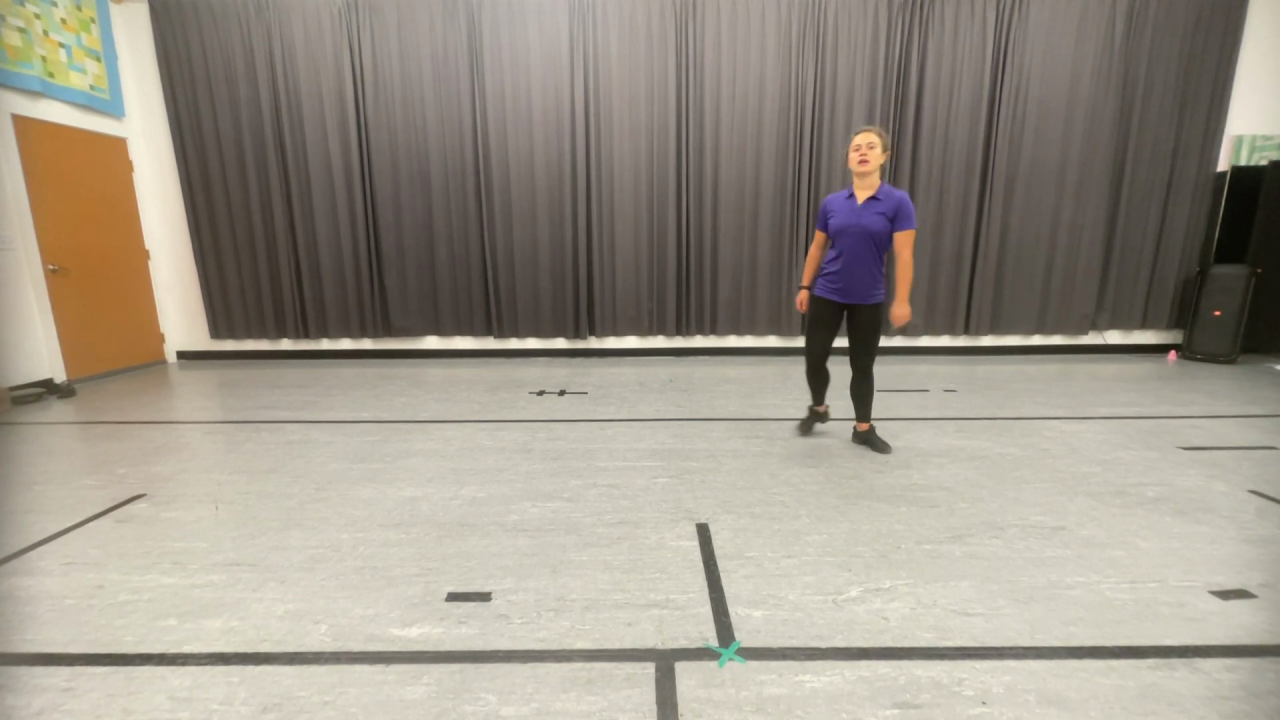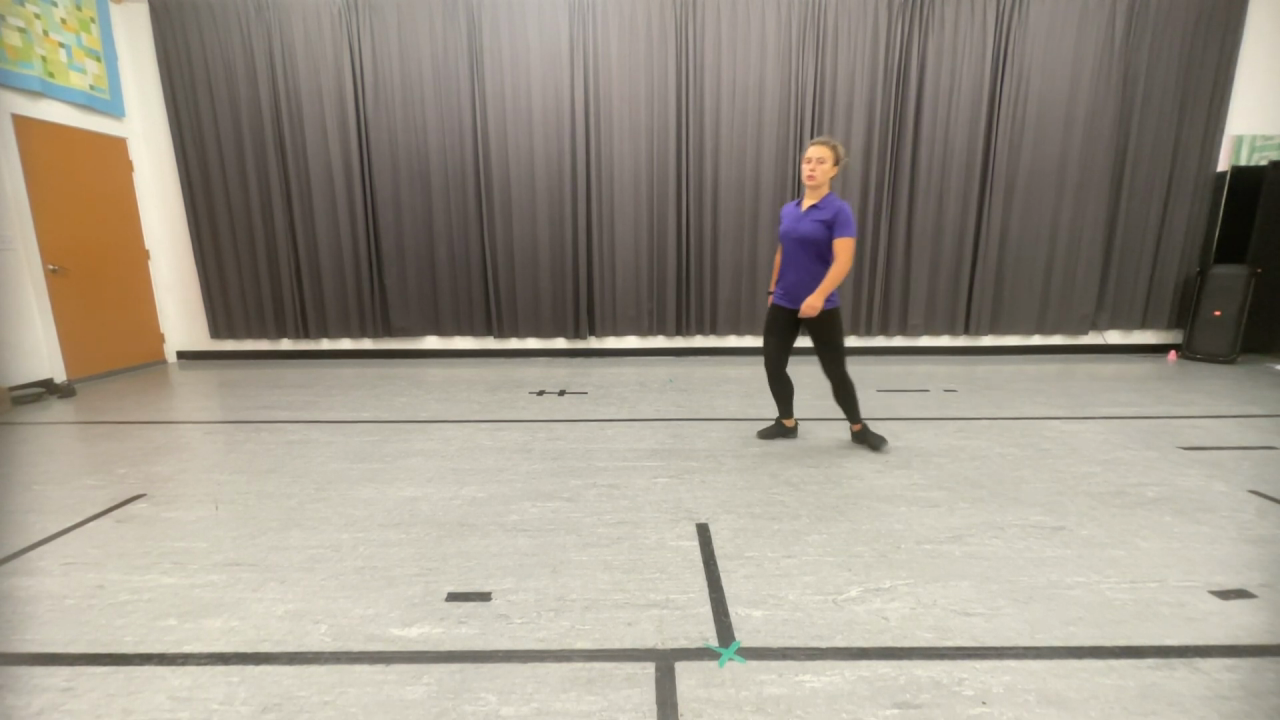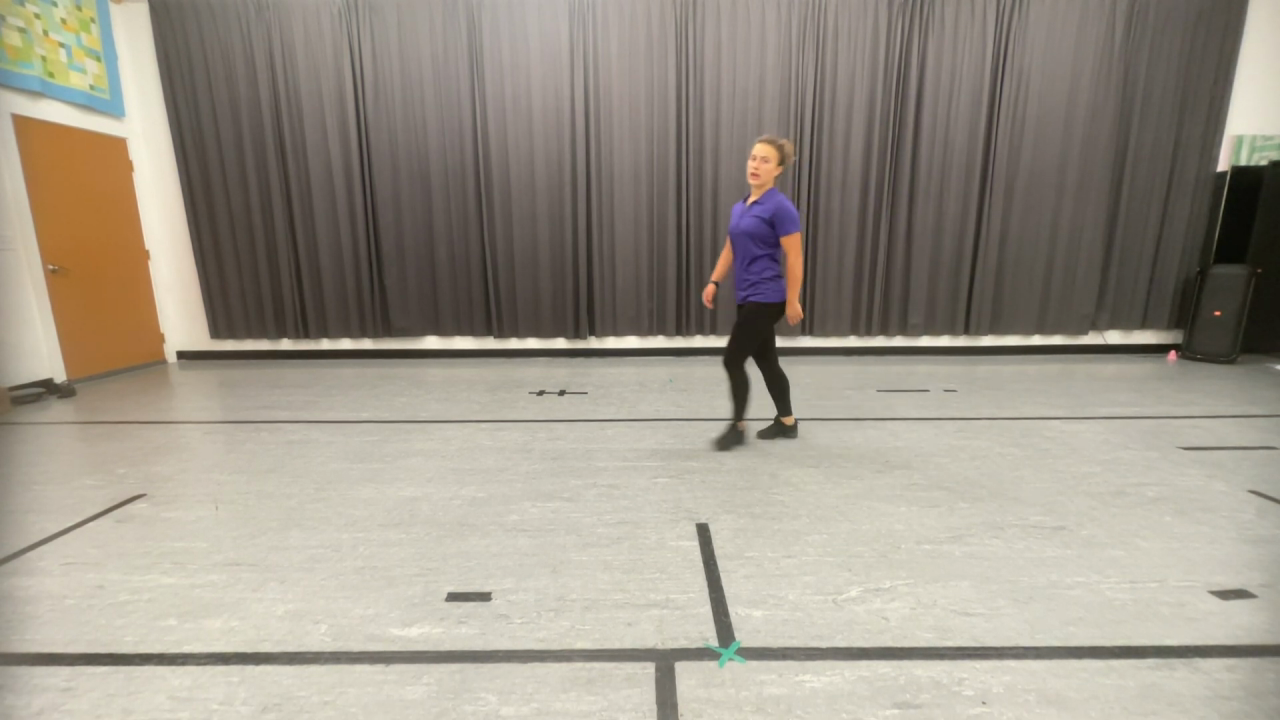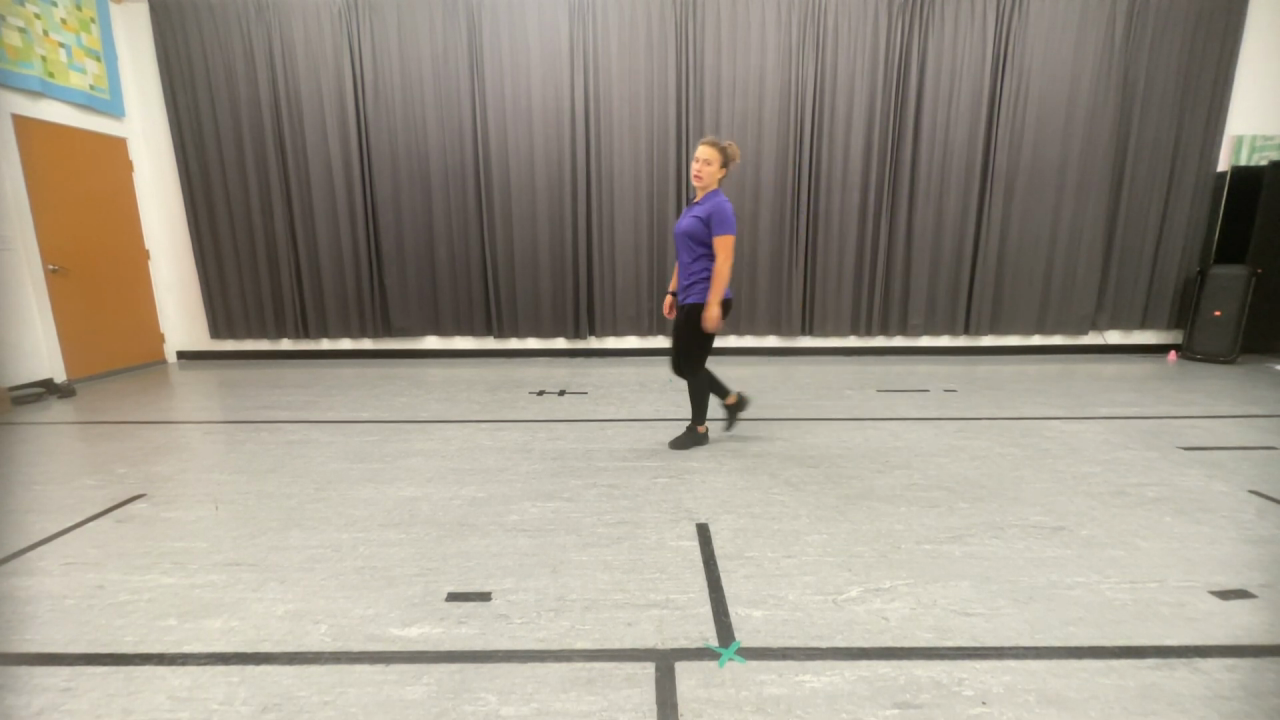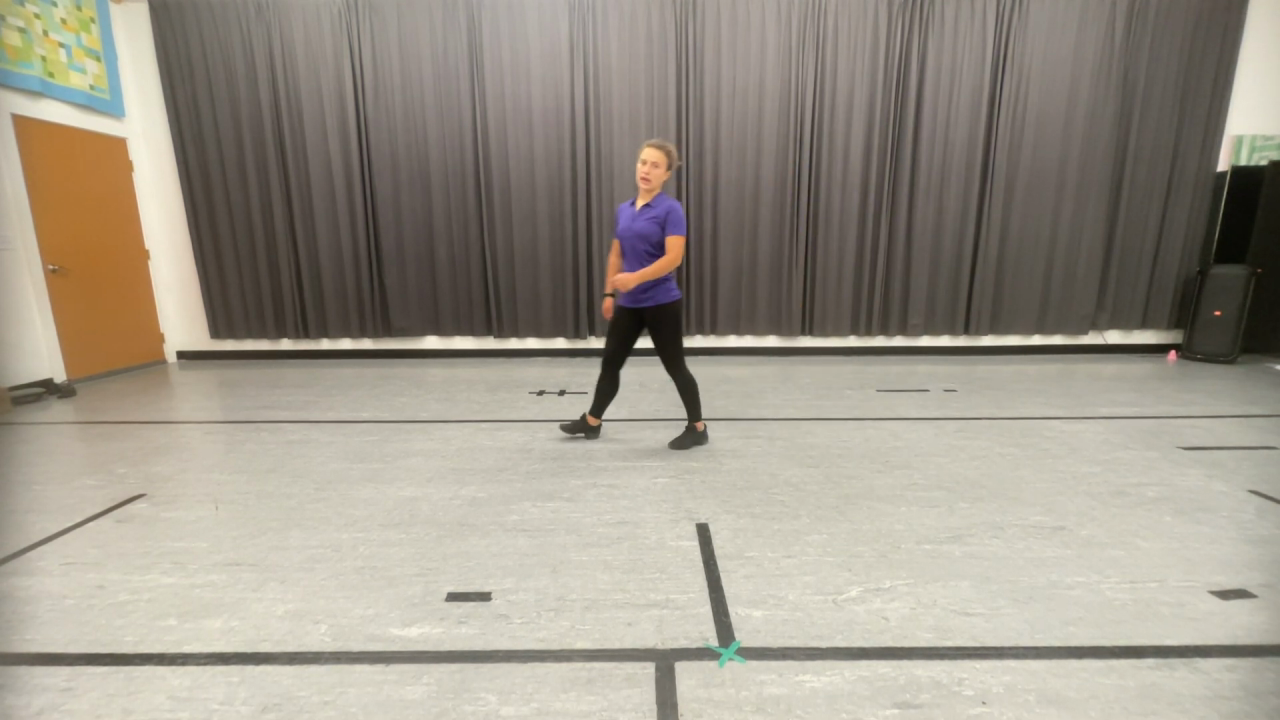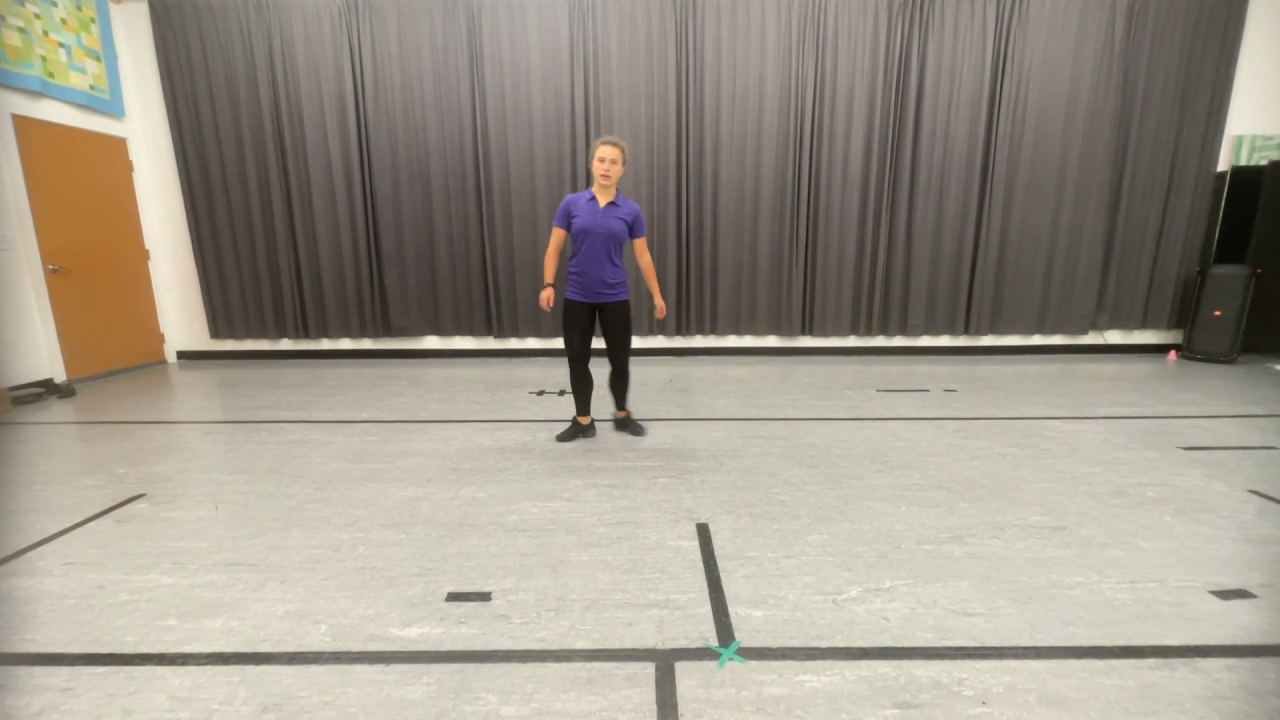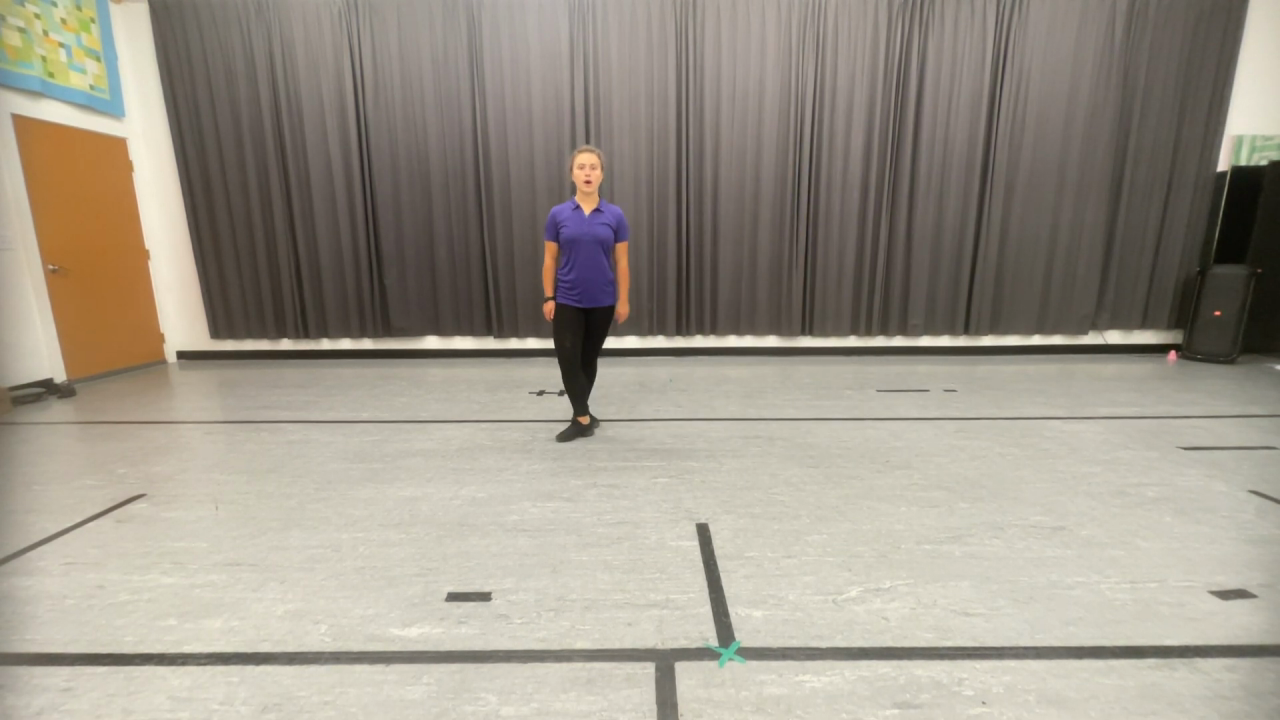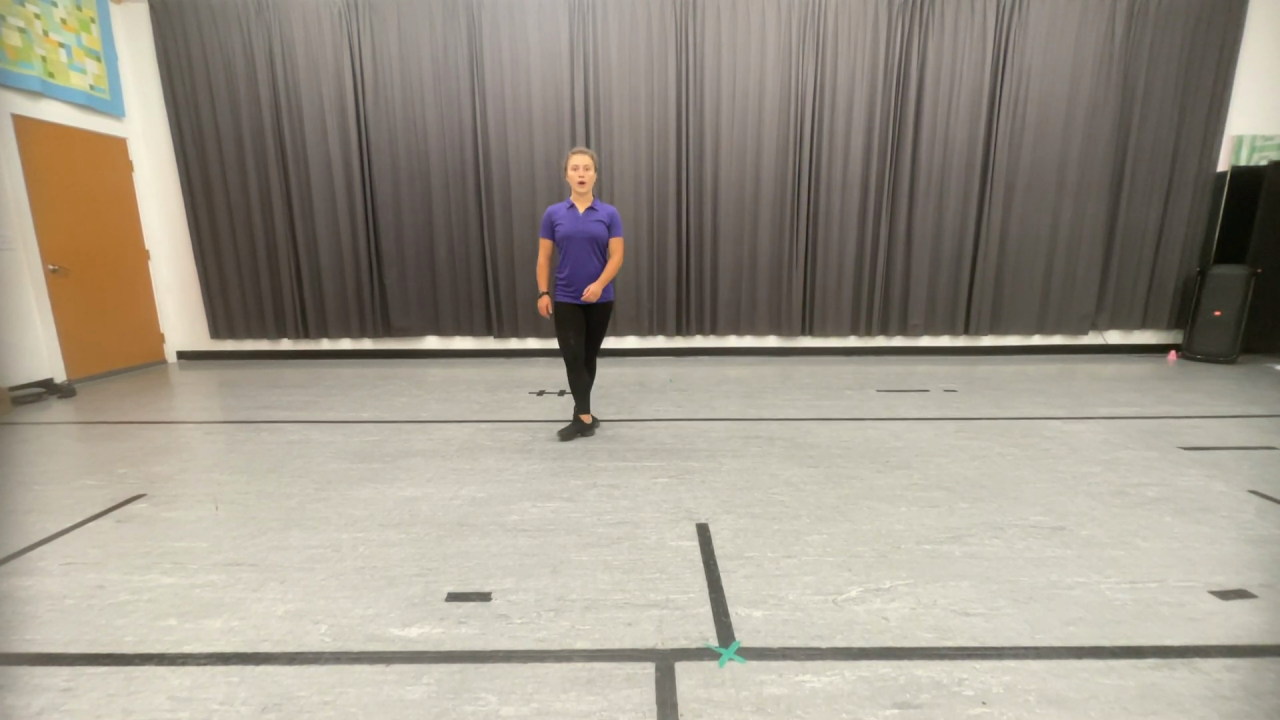
dt=0.3s
person 1, frame 1
left shoulder: (898, 202)
right shoulder: (831, 203)
left elbow: (903, 256)
right elbow: (818, 248)
left wrist: (902, 299)
right wrist: (805, 286)
left hip: (869, 300)
right hip: (827, 294)
left knee: (862, 366)
right knee: (815, 355)
left ankle: (864, 429)
right ankle: (819, 408)
person 1, frame 2
left shoulder: (838, 211)
right shoulder: (787, 211)
left elbow: (842, 261)
left wrist: (818, 296)
right wrist: (773, 291)
left hip: (821, 306)
right hip: (784, 303)
left knee: (835, 370)
right knee: (773, 364)
left ankle: (859, 428)
right ankle: (787, 422)
person 1, frame 3
left shoulder: (780, 207)
right shoulder: (740, 207)
left elbow: (793, 257)
right elbow: (730, 250)
left wrist: (793, 300)
right wrist: (713, 282)
left hip: (765, 299)
right hip: (750, 298)
left knee: (733, 359)
right knee: (765, 361)
left ankle: (738, 427)
right ankle: (786, 421)
person 1, frame 4
left shoulder: (719, 207)
right shoulder: (693, 206)
left elbow: (724, 259)
left wrist: (715, 304)
right wrist: (672, 292)
left hip: (704, 301)
right hip: (690, 298)
left knee: (689, 364)
right knee: (685, 364)
left ankle: (698, 429)
right ankle: (732, 400)
person 1, frame 5
left shoulder: (671, 210)
right shoulder: (624, 211)
left elbow: (674, 257)
right elbow: (616, 255)
left wrist: (636, 278)
right wrist: (609, 293)
left hip: (662, 302)
right hip: (627, 304)
left knee: (675, 366)
right knee: (611, 362)
left ankle: (697, 428)
right ankle: (591, 421)
person 1, frame 6
left shoulder: (631, 210)
right shoulder: (571, 203)
left elbow: (643, 255)
right elbow: (555, 248)
left wrist: (656, 295)
right wrist: (548, 285)
left hip: (615, 297)
right hip: (577, 297)
left knee: (620, 360)
right knee: (577, 360)
left ankle: (622, 415)
right ankle: (583, 420)
person 1, frame 7
left shoulder: (615, 215)
right shoulder: (558, 214)
left elbow: (621, 261)
right elbow: (550, 261)
left wrist: (623, 300)
right wrist: (549, 297)
left hip: (602, 302)
right hip: (568, 301)
left knee: (589, 359)
right knee: (568, 360)
left ankle: (583, 411)
right ankle: (582, 419)
person 1, frame 8
left shoulder: (609, 214)
right shoulder: (553, 213)
left elbow: (616, 256)
right elbow: (544, 257)
left wrist: (599, 284)
right wrist: (543, 293)
left hip: (600, 298)
right hip: (566, 298)
left knee: (589, 357)
right knee: (573, 357)
left ankle: (582, 411)
right ankle: (584, 418)
